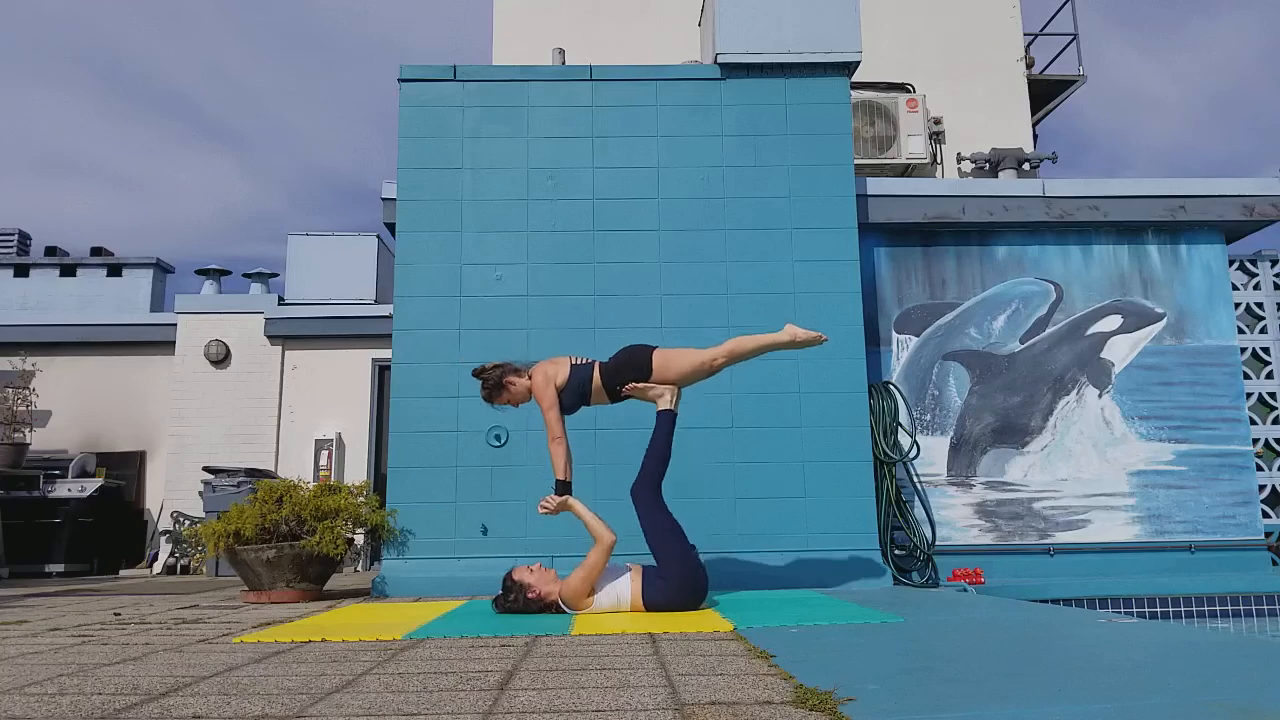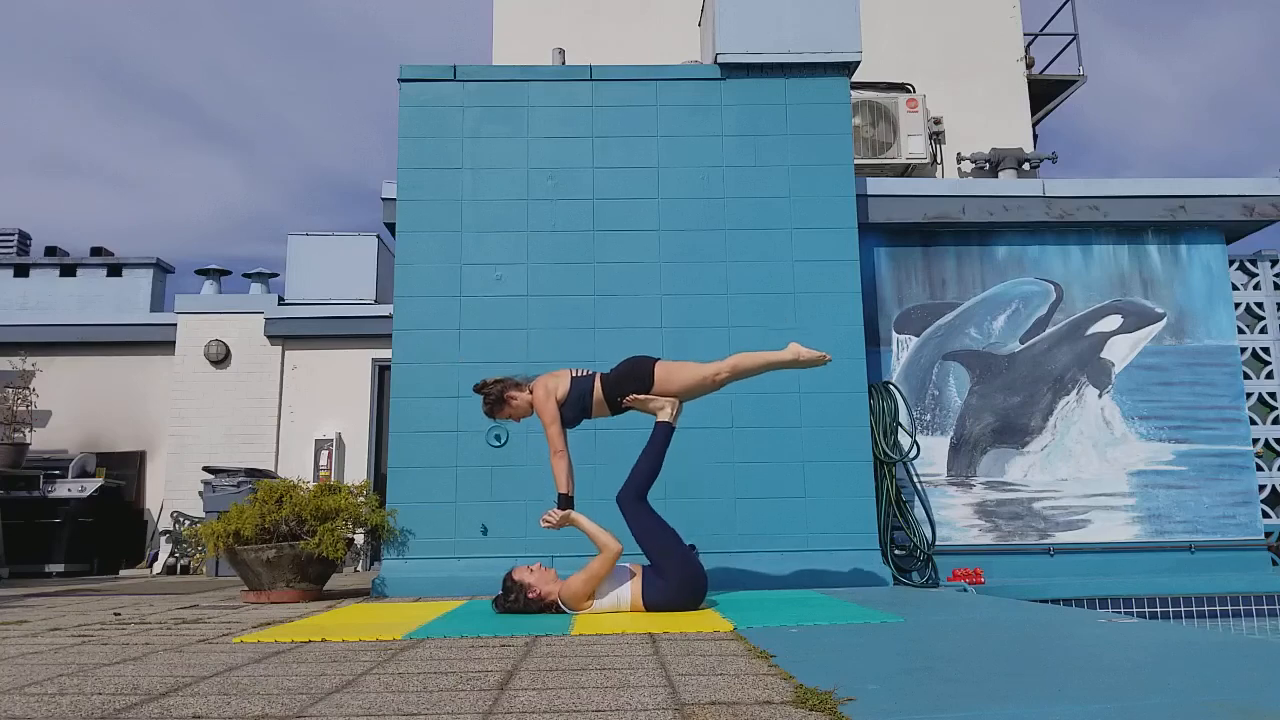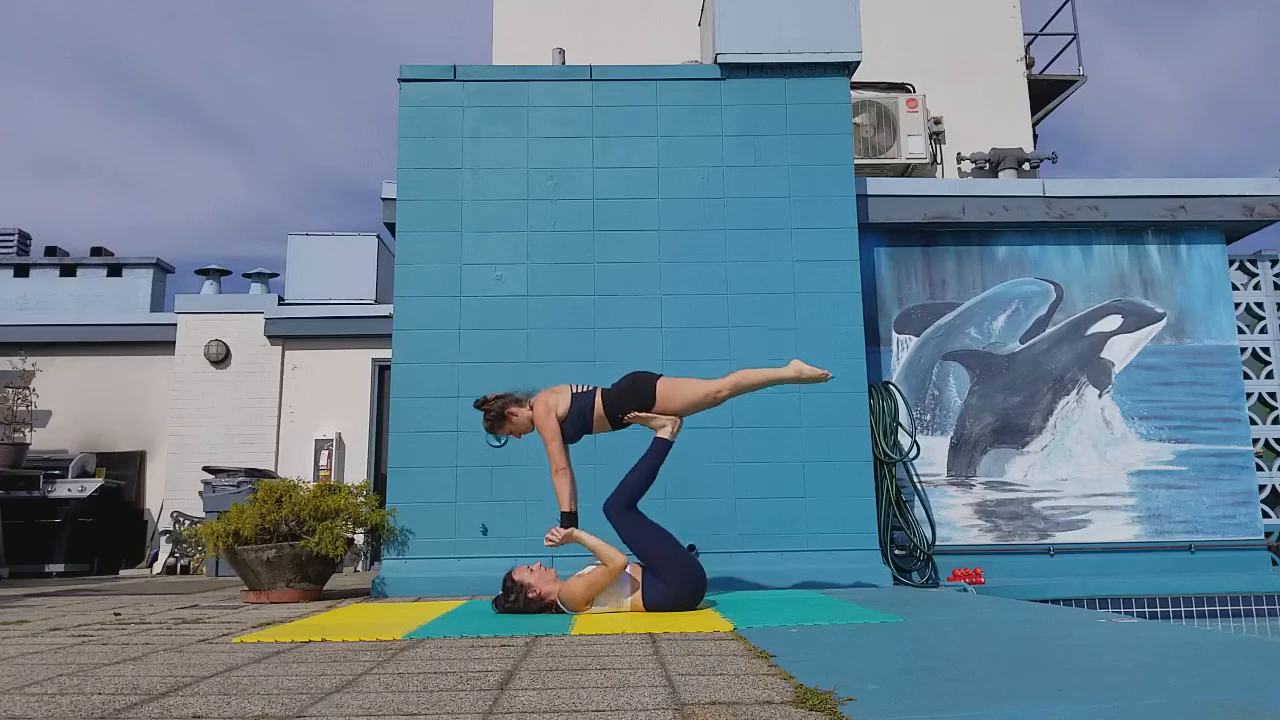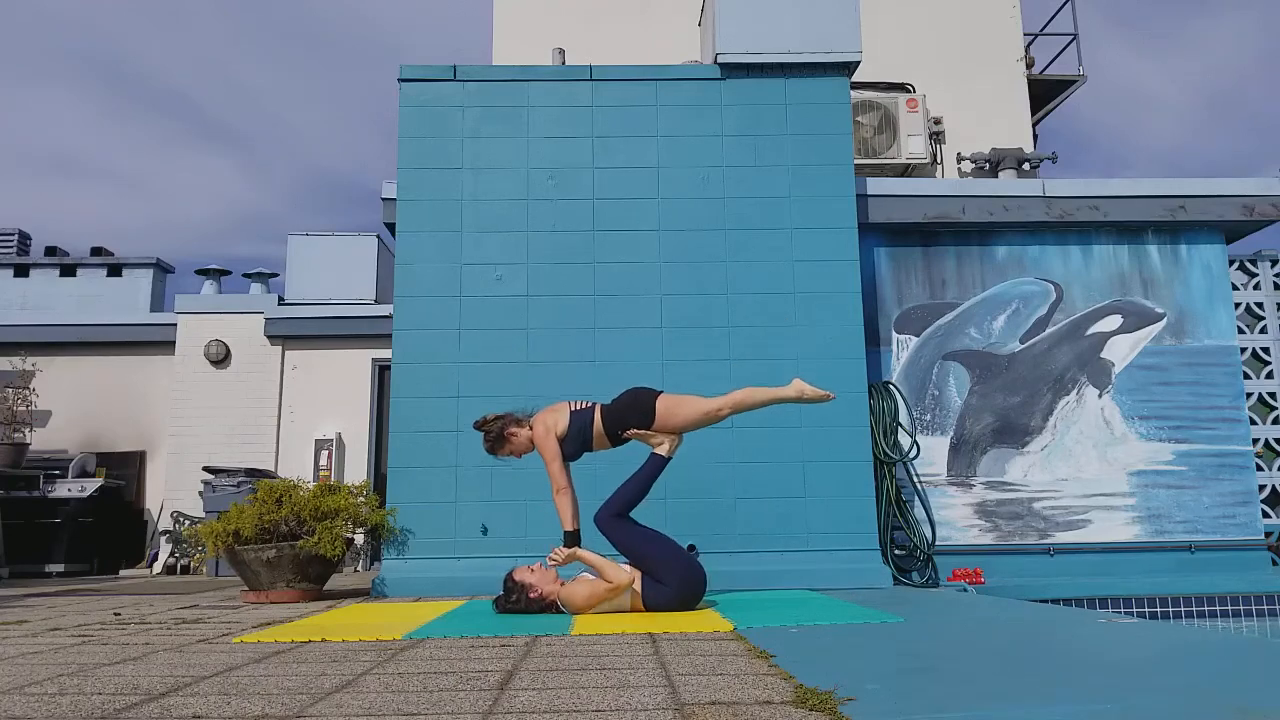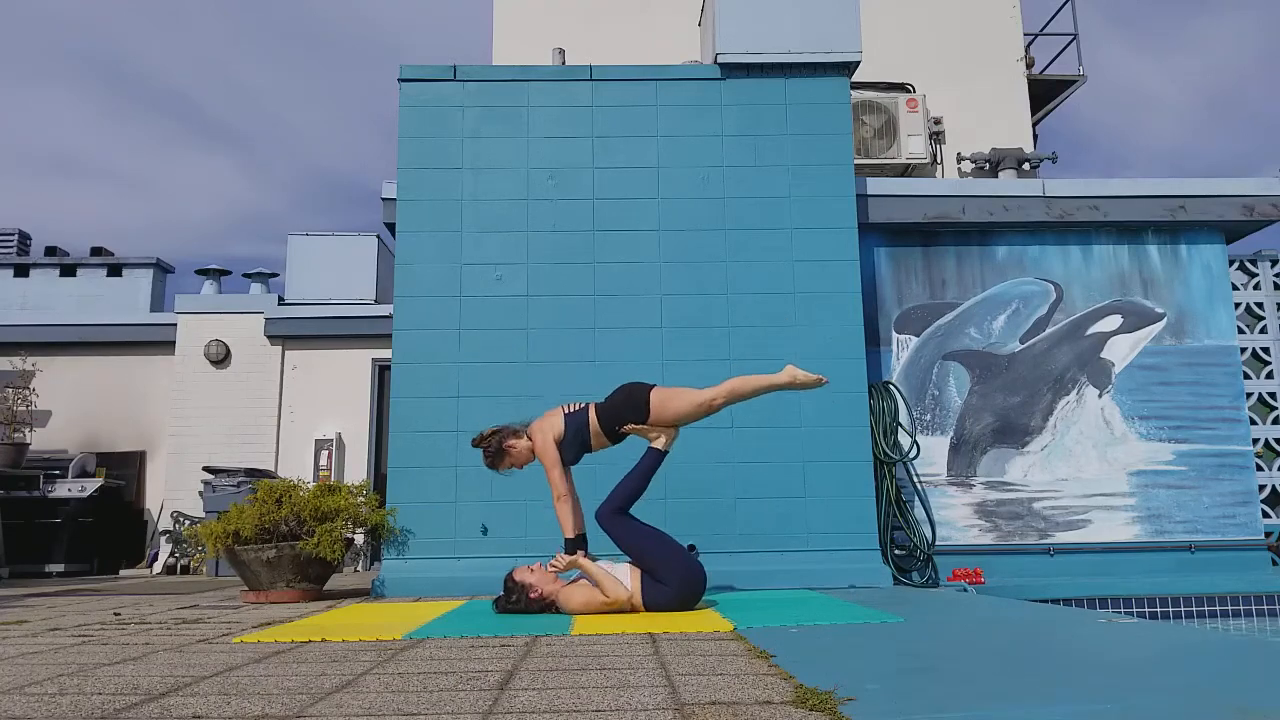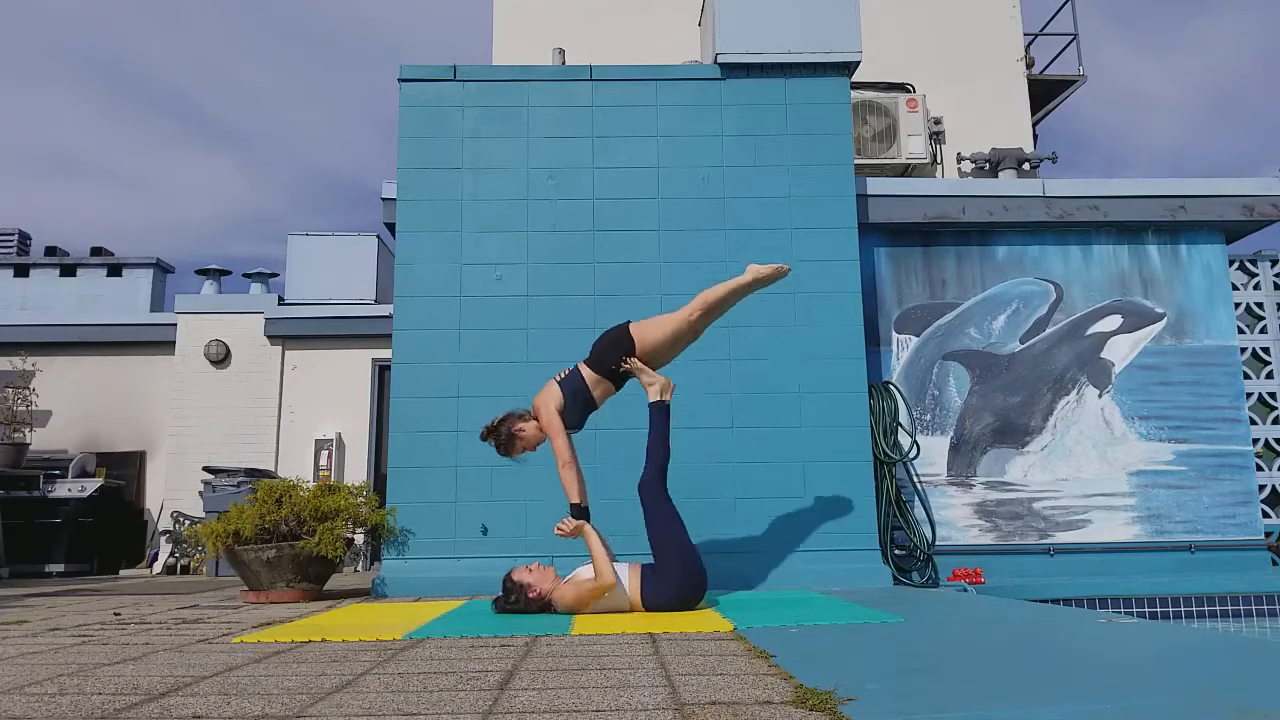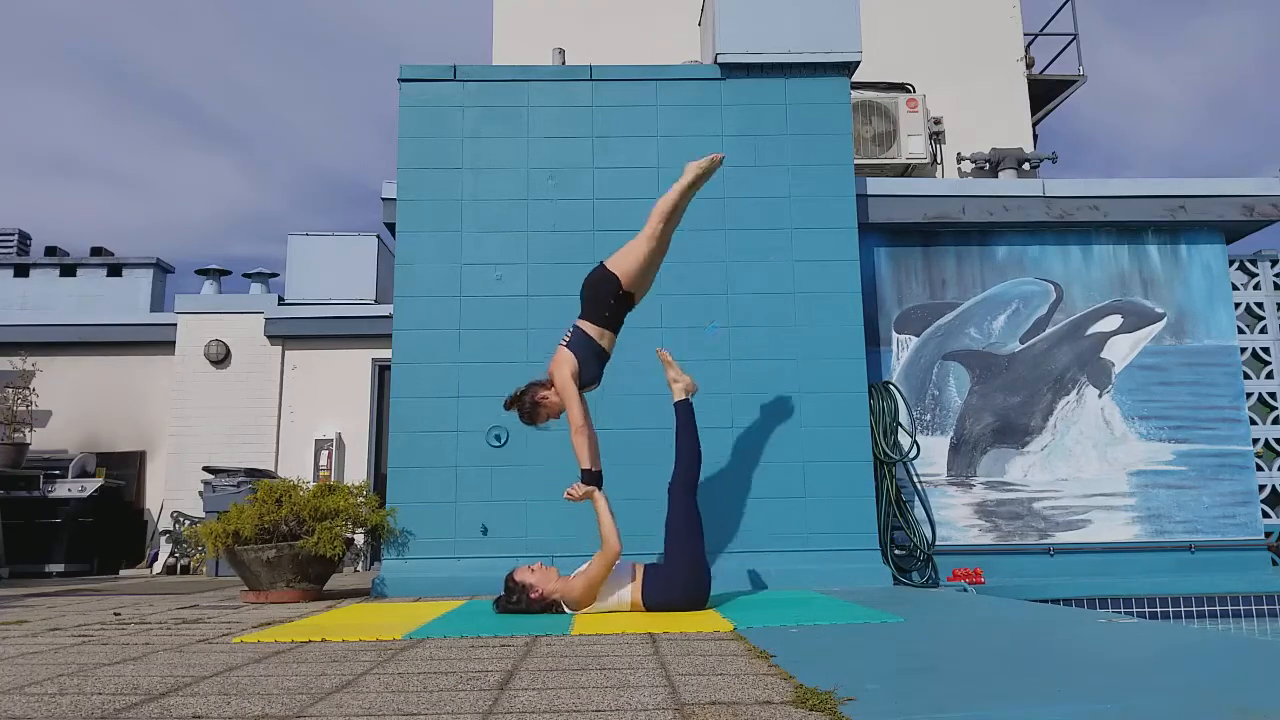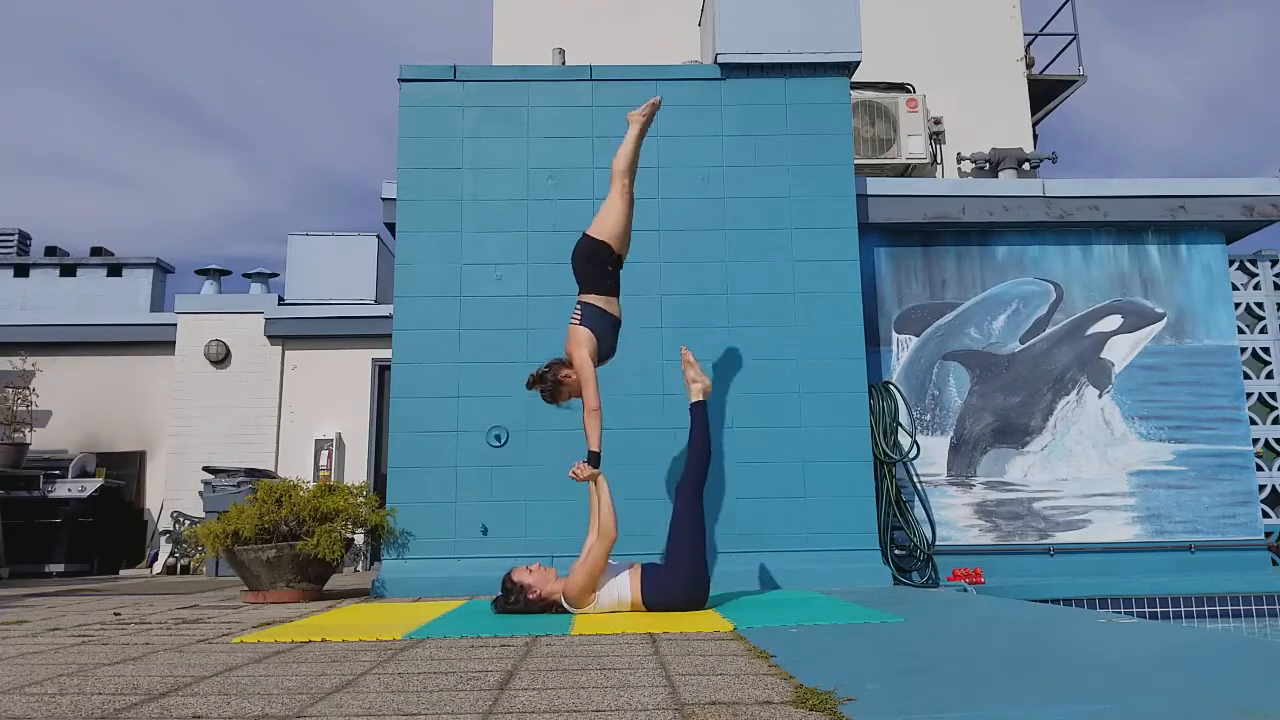
dt=0.2s
person 1, frame 1
left shoulder: (539, 379)
right shoulder: (547, 377)
left elbow: (556, 439)
right elbow: (560, 439)
left wrist: (561, 488)
right wrist: (565, 487)
left hip: (634, 370)
right hip: (632, 375)
left knee: (715, 359)
right knee: (714, 363)
left ankle: (786, 336)
right ankle: (786, 336)
person 1, frame 2
left shoulder: (540, 393)
right shoulder: (549, 391)
left elbow: (558, 452)
right elbow: (562, 453)
left wrist: (564, 503)
right wrist: (567, 503)
left hip: (635, 381)
right hip: (632, 385)
left knee: (718, 373)
right knee: (717, 376)
left ankle: (788, 355)
right ankle: (788, 355)
person 1, frame 3
left shoulder: (541, 409)
right shoulder: (550, 407)
left elbow: (560, 470)
right elbow: (565, 470)
left wrist: (568, 521)
right wrist: (571, 518)
left hip: (635, 398)
right hip: (633, 400)
left knee: (718, 390)
right knee: (718, 390)
left ankle: (790, 373)
right ankle: (790, 371)
person 1, frame 4
left shoulder: (540, 429)
right shoulder: (549, 428)
left elbow: (561, 489)
right elbow: (566, 490)
left wrist: (571, 541)
right wrist: (575, 541)
left hip: (634, 413)
right hip: (632, 416)
left knee: (719, 407)
right knee: (719, 408)
left ankle: (792, 390)
right ankle: (792, 390)
person 1, frame 5
left shoulder: (540, 438)
right shoulder: (544, 437)
left elbow: (561, 497)
right elbow: (567, 498)
left wrist: (573, 549)
right wrist: (578, 547)
left hip: (630, 409)
right hip: (628, 414)
left knee: (713, 399)
right knee: (712, 400)
left ankle: (784, 377)
right ankle: (784, 375)
person 1, frame 6
left shoulder: (545, 410)
right shoulder: (551, 417)
left elbow: (568, 471)
right elbow: (571, 471)
left wrist: (577, 512)
right wrist: (581, 512)
left hip: (620, 350)
right hip: (621, 360)
left knee: (691, 318)
right knee: (691, 320)
left ankle: (751, 277)
right ankle: (751, 277)
person 1, frame 7
left shoulder: (562, 377)
right shoulder: (561, 382)
left elbow: (580, 431)
right elbow: (582, 431)
left wrist: (589, 479)
right wrist: (590, 478)
left hip: (608, 291)
right hip: (609, 300)
left knee: (654, 233)
right knee: (658, 237)
left ankle: (693, 173)
right ankle: (694, 175)
person 1, frame 8
left shoulder: (580, 355)
right shoulder: (580, 357)
left elbow: (593, 408)
right elbow: (592, 408)
left wrist: (593, 457)
right wrist: (593, 457)
left hip: (597, 260)
right hip: (597, 263)
left knee: (621, 187)
right knee: (621, 188)
left ankle: (639, 124)
person 2, frame 1
left shoulder: (571, 593)
right shoulder: (571, 593)
right elbow: (607, 540)
right wrist: (571, 503)
left hip: (677, 587)
right hip: (681, 587)
right knee: (643, 491)
left ankle: (665, 405)
right ankle: (666, 406)
person 2, frame 2
left shoulder: (573, 589)
right shoulder: (571, 593)
right elbow: (613, 548)
right wrist: (573, 517)
left hip: (678, 587)
right hip: (681, 586)
right knee: (629, 498)
left ankle: (665, 419)
right ankle: (665, 419)
person 2, frame 3
left shoulder: (572, 588)
right shoulder: (571, 593)
right elbow: (618, 561)
right wrist: (575, 534)
left hip: (678, 586)
right hip: (680, 586)
left knee: (618, 508)
right knee: (617, 507)
left ankle: (664, 434)
right ankle: (664, 435)
person 2, frame 4
left shoulder: (570, 590)
right shoulder: (570, 596)
right elbow: (623, 580)
right wrist: (579, 553)
left hip: (678, 586)
right hip: (680, 585)
left knee: (608, 517)
right knee: (608, 517)
left ankle: (662, 449)
right ankle: (662, 451)
person 2, frame 5
left shoulder: (570, 591)
right shoulder: (568, 598)
right elbow: (620, 595)
right wrist: (581, 562)
left hip: (677, 586)
right hip: (678, 585)
left knee: (609, 512)
right knee: (610, 513)
left ankle: (659, 442)
right ankle: (659, 442)
person 2, frame 6
left shoulder: (569, 587)
right shoulder: (565, 598)
left elbow: (608, 568)
right elbow: (608, 582)
left wrist: (587, 530)
right wrist: (586, 530)
left hip: (675, 588)
right hip: (678, 588)
right knee: (651, 487)
right ankle: (656, 398)
person 2, frame 7
left shoulder: (573, 587)
right shoulder: (574, 595)
left elbow: (609, 549)
right elbow: (612, 549)
left wrist: (595, 496)
right wrist: (596, 496)
left hip: (679, 589)
right hip: (681, 589)
right knee: (680, 489)
right ankle: (680, 396)
person 2, frame 8
left shoulder: (574, 584)
right shoulder: (574, 592)
left elbow: (596, 532)
right elbow: (607, 535)
left wrist: (593, 482)
right wrist: (598, 480)
left hip: (678, 588)
right hip: (681, 589)
right knee: (688, 491)
right ankle: (696, 396)
